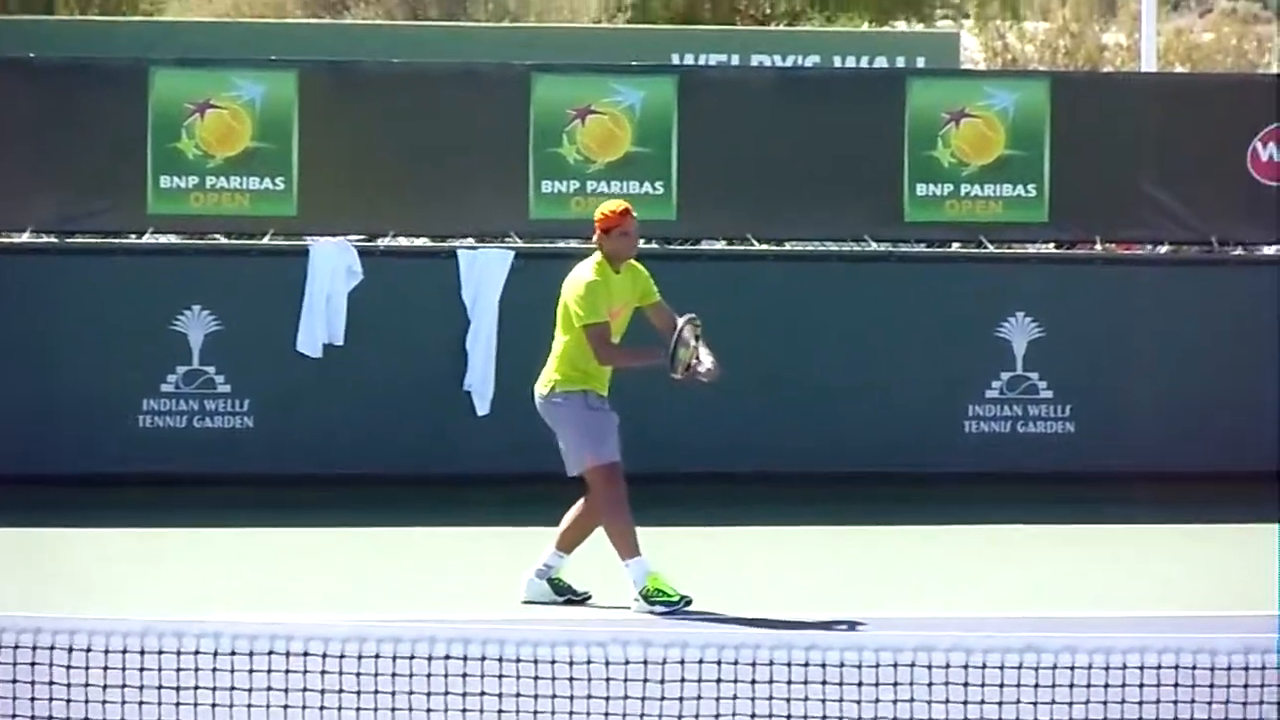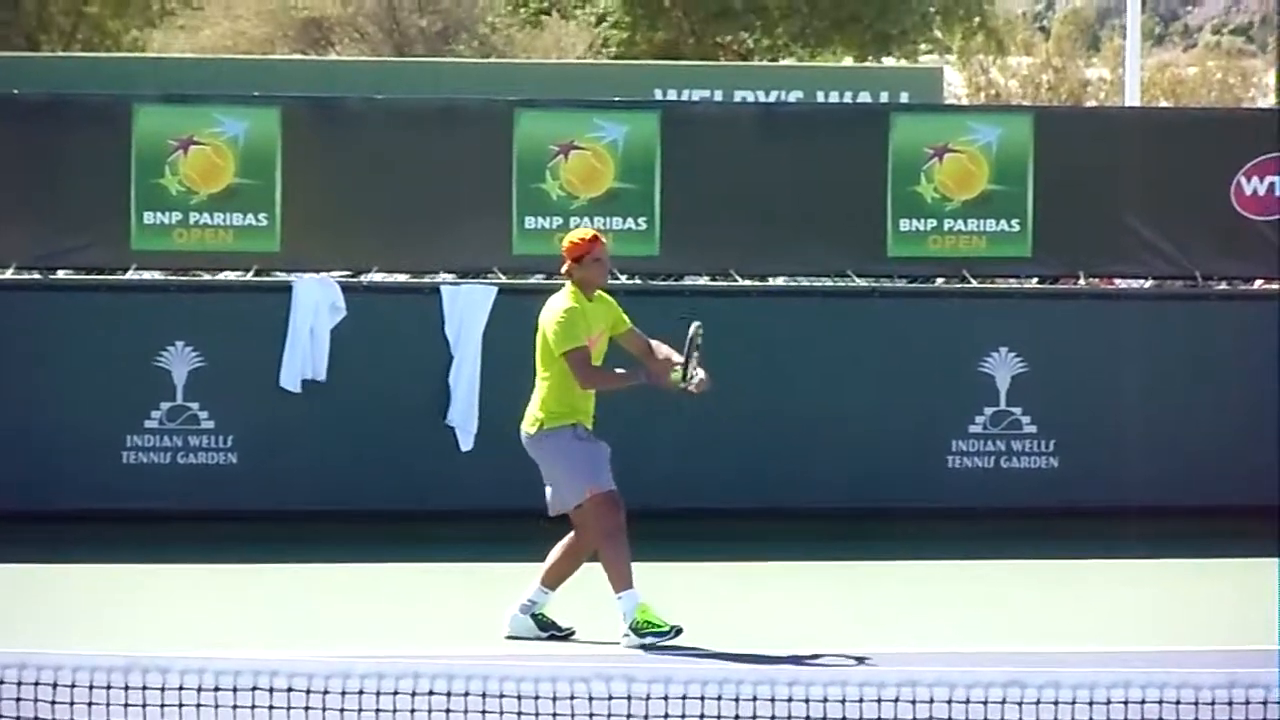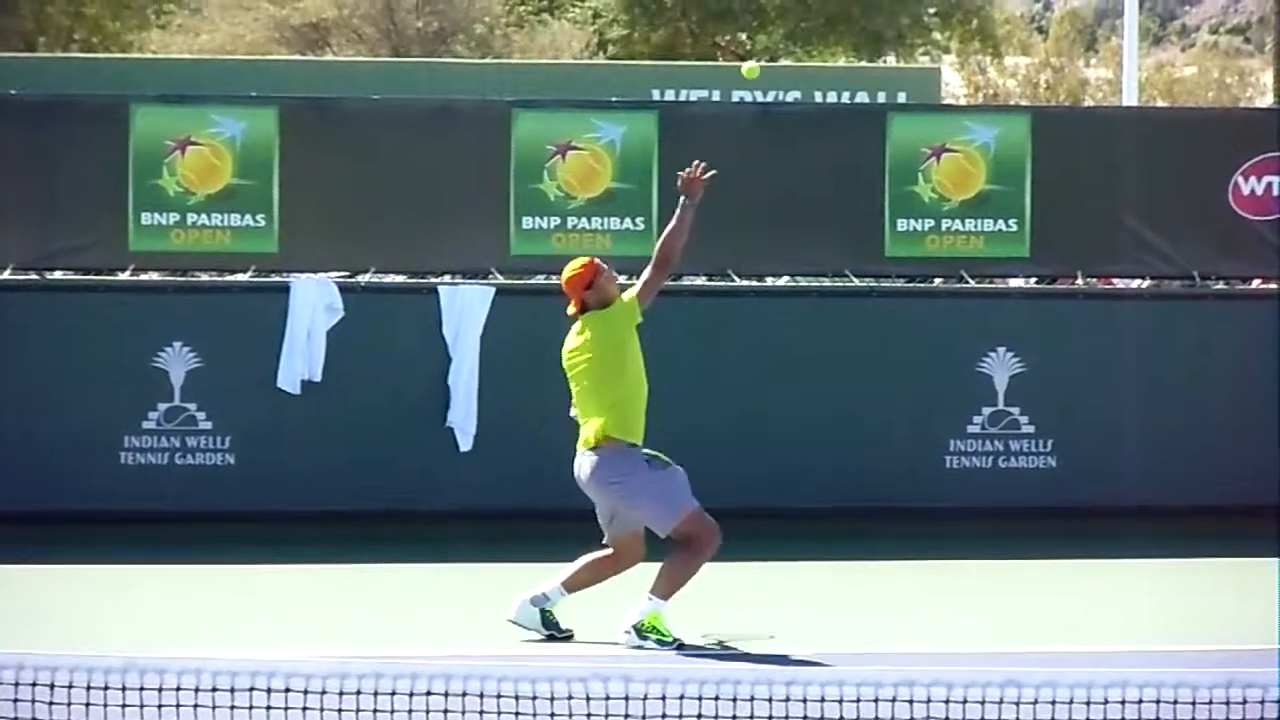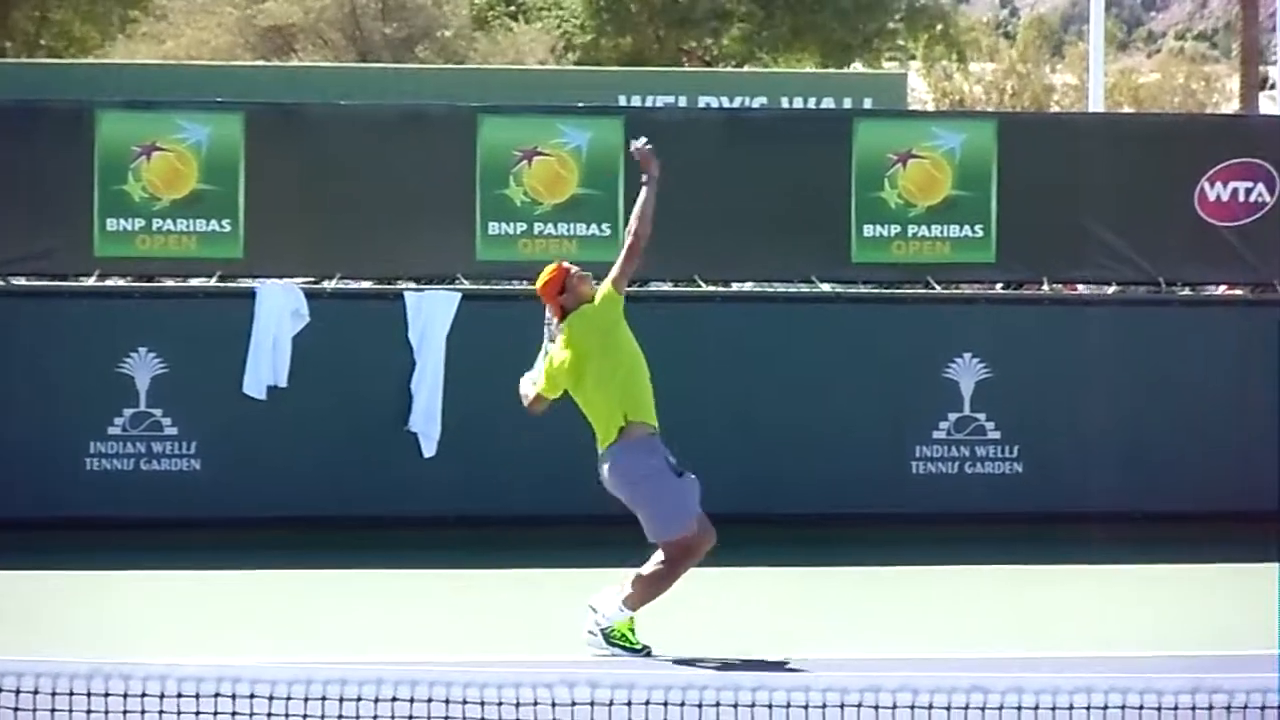
dt=0.5s
person 1, frame 1
left shoulder: (634, 274)
right shoulder: (587, 282)
left elbow: (671, 323)
right elbow: (604, 353)
left wrist: (701, 353)
right wrist: (663, 357)
left hip: (587, 394)
right hip: (567, 392)
left knee: (602, 493)
right knee: (610, 483)
left ankle: (543, 576)
right ankle: (644, 584)
person 1, frame 2
left shoulder: (601, 304)
right shoulder: (564, 312)
left elbow: (646, 347)
right elbow: (587, 376)
left wrist: (686, 365)
right wrist: (647, 376)
left hip: (569, 428)
right hip: (555, 428)
left knee: (588, 529)
right knee: (609, 511)
left ankle: (527, 612)
right ankle: (635, 617)
person 1, frame 3
left shoulder: (574, 343)
right shoulder: (615, 319)
right elbow: (662, 267)
right wrist: (688, 201)
left hip: (595, 464)
right hip: (617, 462)
left knee: (624, 553)
right knee: (704, 535)
left ankle: (535, 603)
right ankle: (642, 620)
person 1, frame 4
left shoulder: (559, 355)
right shoulder: (598, 313)
left elbow: (532, 399)
right elbow: (634, 247)
left wrist: (528, 380)
right wrist: (650, 180)
left hip: (630, 457)
right hip: (636, 454)
left knee: (700, 537)
right knee: (683, 550)
left ankle: (615, 604)
right ankle: (610, 621)
